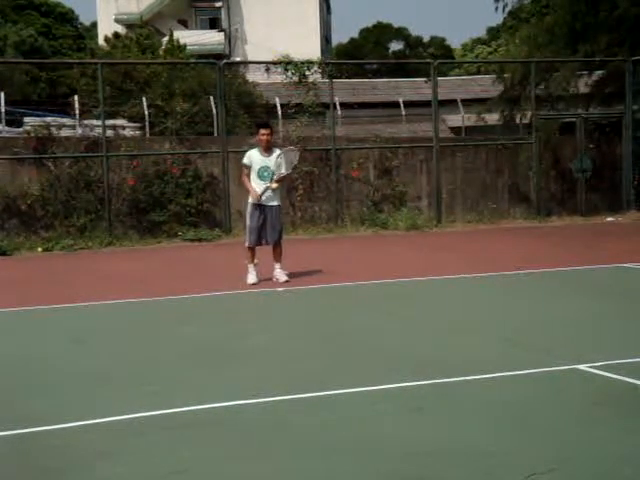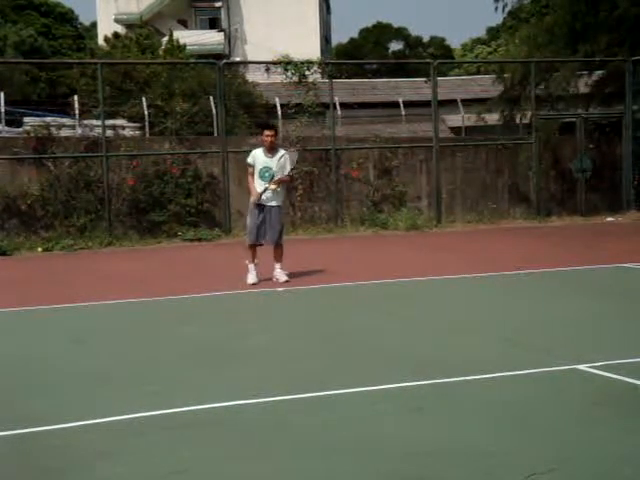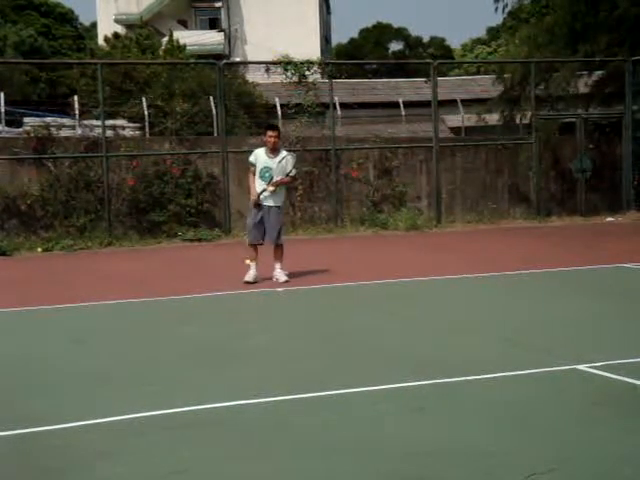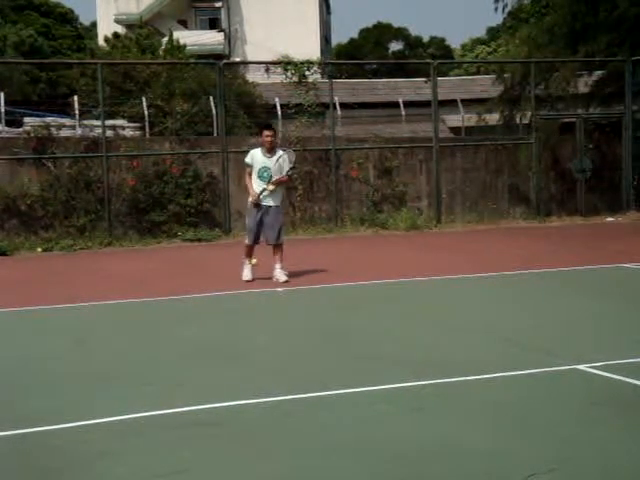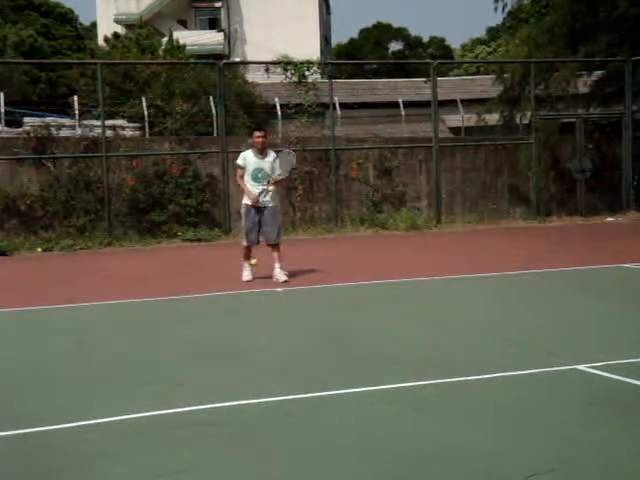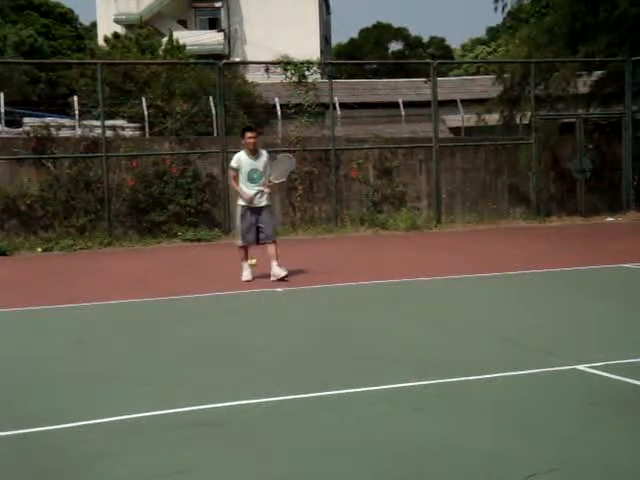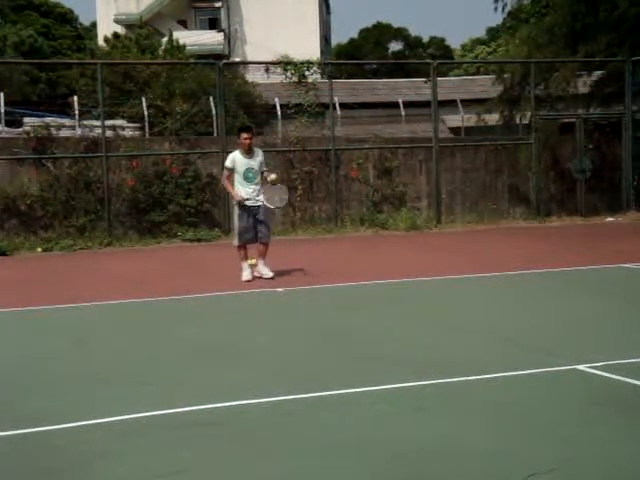
dt=0.2s
person 1, frame 1
left shoulder: (278, 154)
right shoulder: (250, 154)
right elbow: (245, 176)
left wrist: (279, 179)
right wrist: (251, 191)
left hip: (274, 202)
right hip: (256, 202)
left knee: (276, 238)
right knee: (252, 239)
left ankle: (277, 270)
right ankle: (251, 271)
person 1, frame 2
left shoulder: (283, 155)
right shoulder: (255, 154)
left elbow: (289, 176)
right elbow: (250, 175)
left wrist: (280, 181)
right wrist: (253, 191)
left hip: (275, 202)
right hip: (257, 202)
left knee: (277, 238)
right knee: (253, 238)
left ankle: (278, 270)
right ankle: (252, 271)
person 1, frame 3
left shoulder: (286, 157)
right shoulder: (257, 153)
left elbow: (291, 178)
right elbow: (251, 174)
left wrist: (279, 182)
right wrist: (253, 191)
left hip: (275, 203)
right hip: (258, 201)
left knee: (277, 239)
right knee: (253, 238)
left ankle: (278, 271)
right ankle: (252, 270)
person 1, frame 4
left shoulder: (282, 156)
right shoulder: (253, 154)
left elbow: (287, 177)
right elbow: (247, 175)
left wrist: (279, 181)
right wrist: (251, 191)
left hip: (274, 203)
right hip: (256, 202)
left knee: (276, 238)
right knee: (251, 237)
left ankle: (278, 270)
right ankle: (247, 265)
person 1, frame 5
left shoulder: (272, 156)
right shoulder: (245, 156)
right elbow: (239, 178)
left wrist: (275, 182)
right wrist: (249, 193)
left hip: (270, 203)
right hip: (250, 203)
left knee: (274, 238)
right knee: (248, 238)
left ankle: (278, 270)
right ankle: (246, 268)
person 1, frame 6
left shoulder: (264, 155)
right shoulder: (238, 158)
right elbow: (232, 179)
left wrist: (269, 185)
right wrist: (243, 194)
left hip: (264, 203)
right hip: (245, 204)
left knee: (270, 236)
right knee: (244, 238)
left ankle: (275, 268)
right ankle: (246, 269)
person 1, frame 7
left shoulder: (259, 154)
right shoulder: (233, 157)
right elbow: (226, 179)
left wrist: (269, 177)
right wrist: (235, 194)
left hip: (260, 202)
right hip: (243, 203)
left knee: (265, 236)
right knee: (242, 238)
left ankle: (261, 265)
right ankle: (246, 268)
